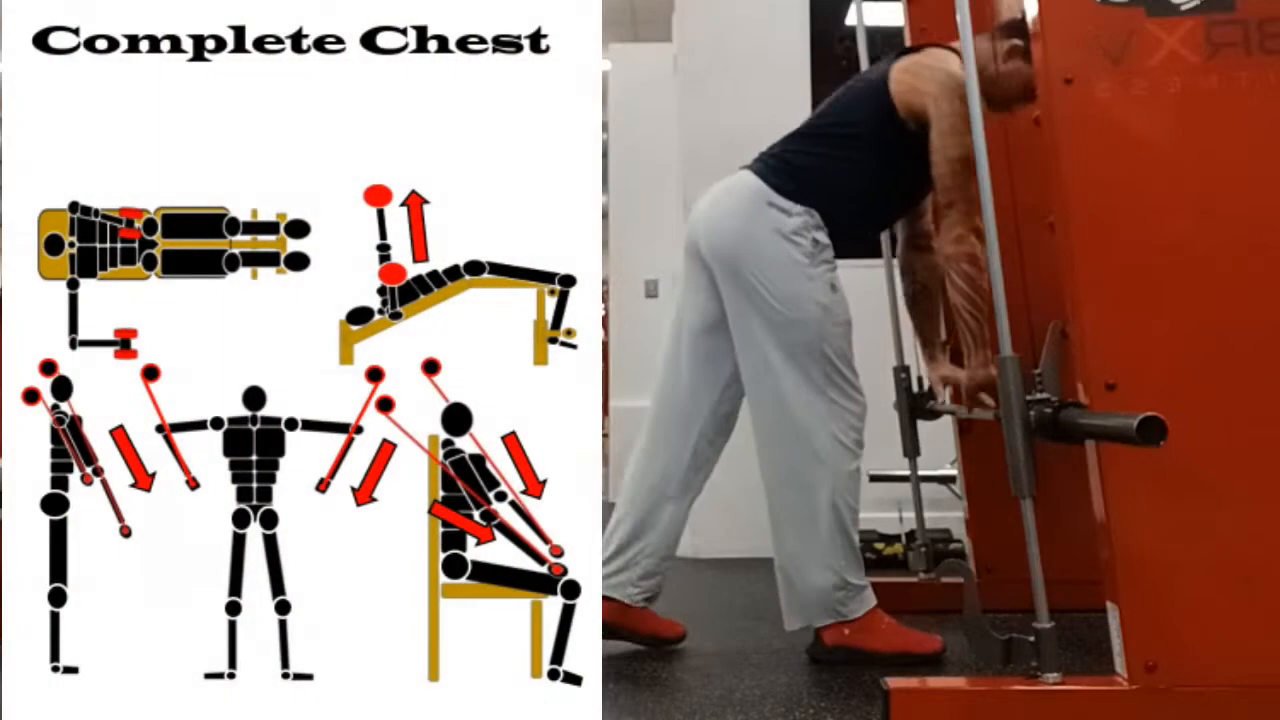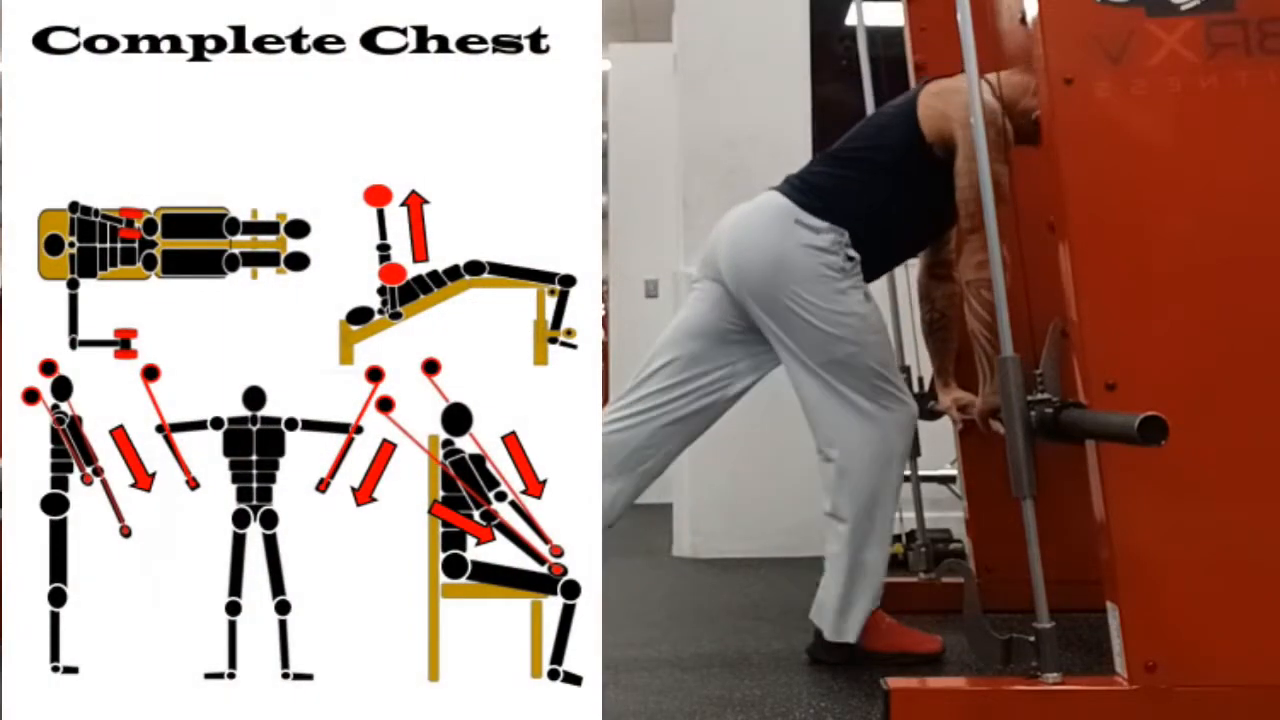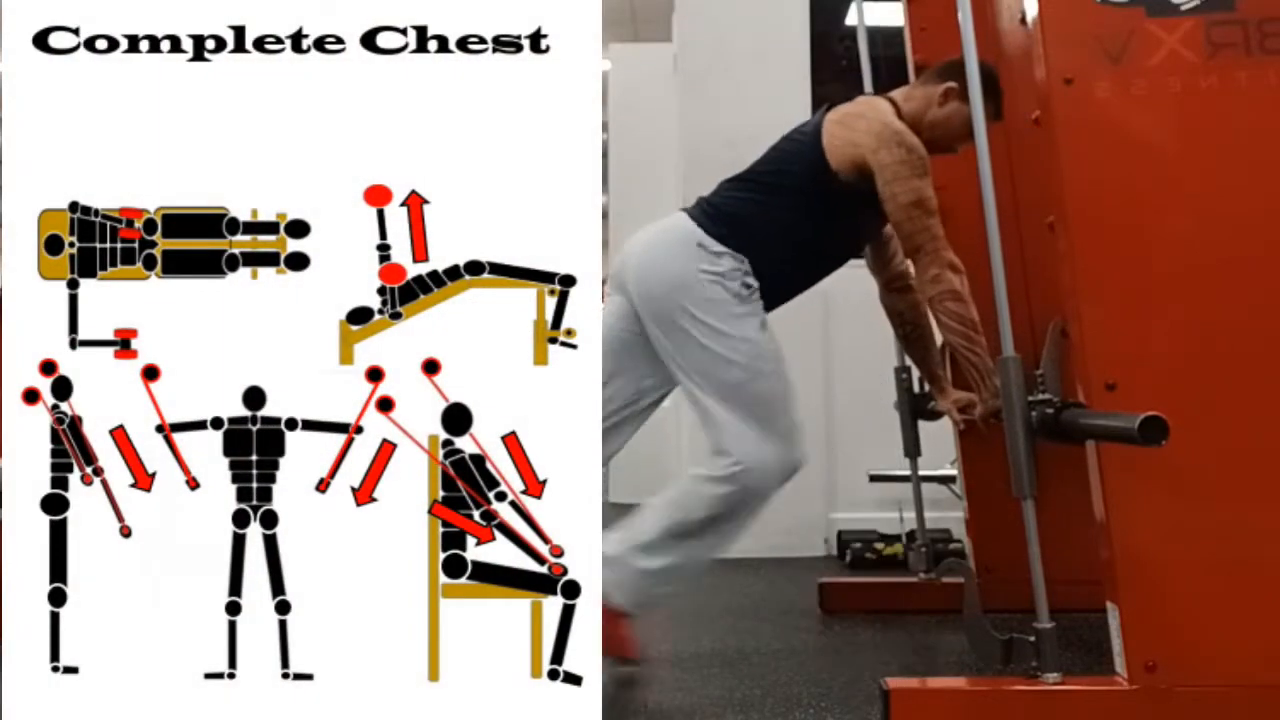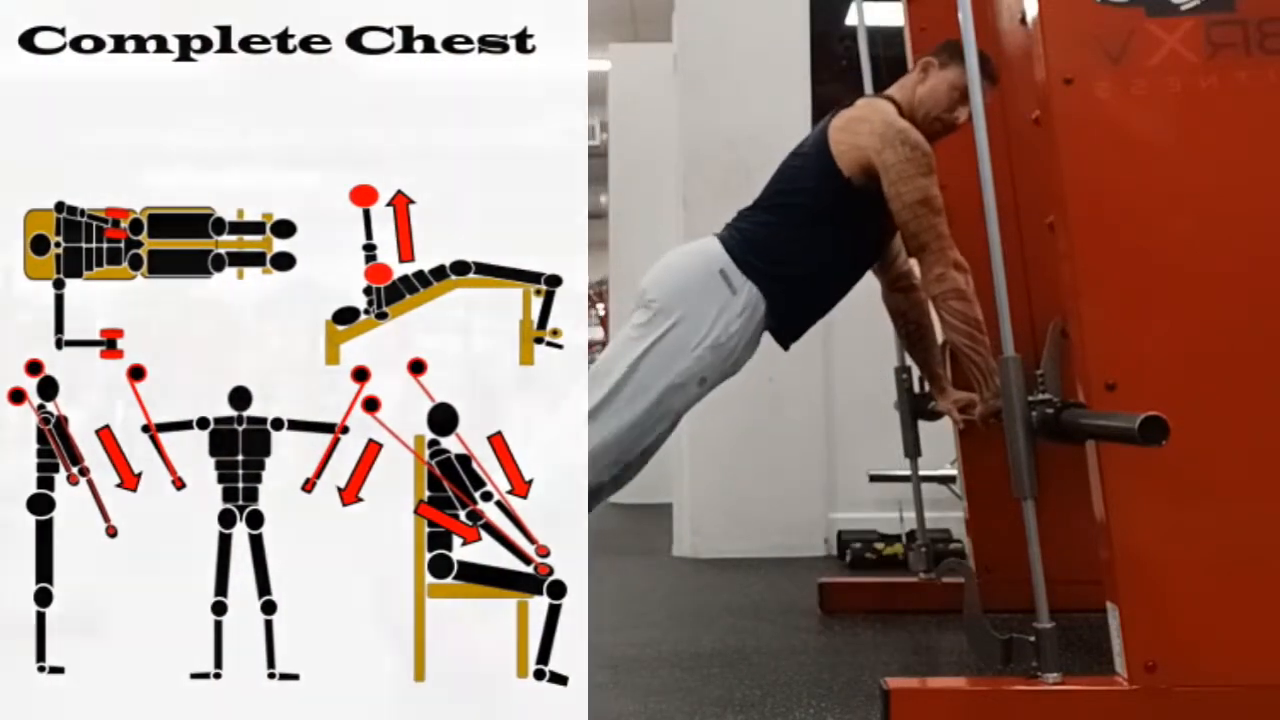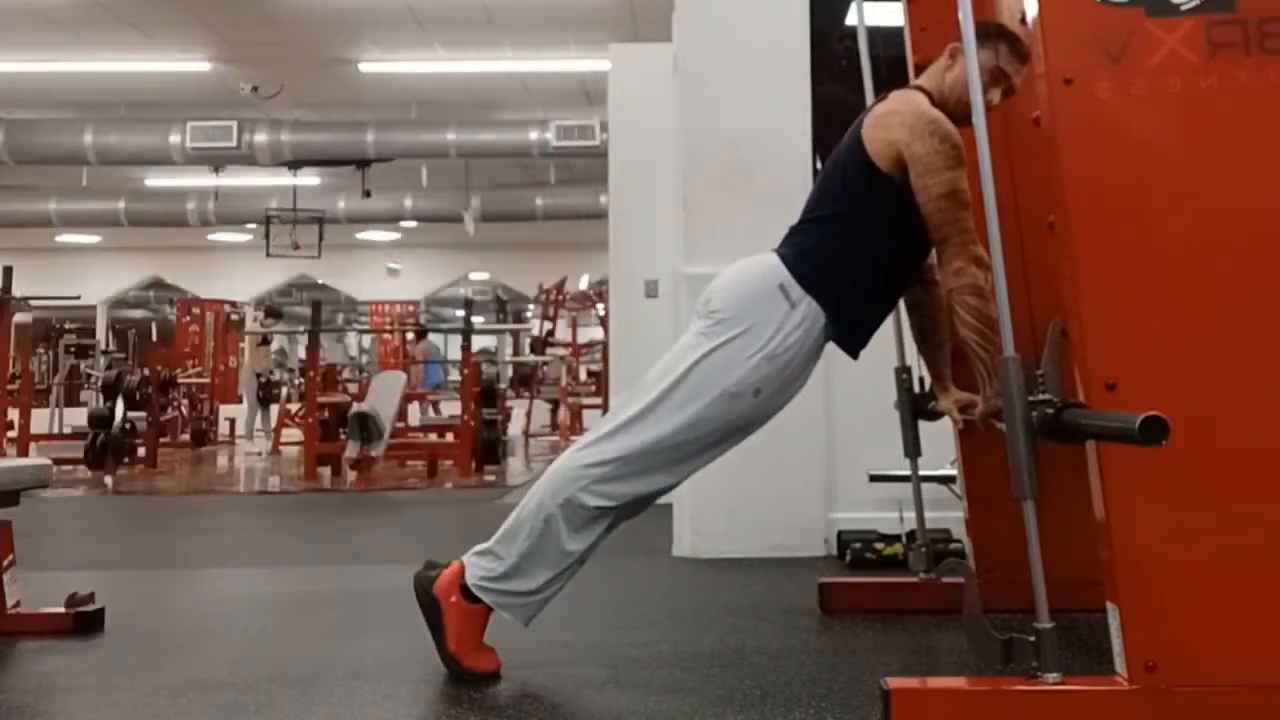
dt=0.7s
person 1, frame 1
left shoulder: (915, 80)
right shoulder: (949, 83)
left elbow: (919, 243)
right elbow: (958, 235)
left wrist: (934, 358)
right wrist: (978, 358)
left hip: (728, 216)
right hip: (774, 228)
left knee: (688, 418)
right knee: (823, 421)
left ankle: (620, 591)
right ankle: (842, 617)
person 1, frame 2
left shoulder: (947, 113)
right shoulder: (982, 112)
left elbow: (941, 270)
right elbow: (979, 261)
left wrist: (945, 383)
right wrist: (996, 385)
left hip: (753, 236)
right hip: (797, 248)
left knee: (641, 420)
right knee: (879, 421)
right ankle: (847, 624)
person 1, frame 3
left shoulder: (865, 137)
right shoulder: (890, 135)
left elbow: (896, 279)
right elbow: (937, 271)
left wrist: (940, 387)
right wrist: (990, 388)
left hip: (665, 256)
right hip: (701, 269)
left knee: (596, 442)
right knee: (762, 457)
right ankle: (607, 589)
person 1, frame 4
left shoulder: (878, 145)
right shoulder: (895, 136)
left elbow: (901, 283)
right elbow: (946, 269)
left wrist: (941, 386)
right wrist: (993, 389)
left hip: (717, 295)
right hip: (715, 292)
left knee: (603, 451)
right knee: (595, 443)
person 1, frame 5
left shoulder: (910, 135)
right shoulder: (923, 125)
left elbow: (924, 275)
right elbow: (966, 264)
left wrist: (944, 386)
right wrist: (998, 389)
left hip: (785, 314)
right hip: (777, 310)
left knee: (629, 459)
right knee: (624, 457)
left ankle: (482, 579)
right ankle: (471, 586)
